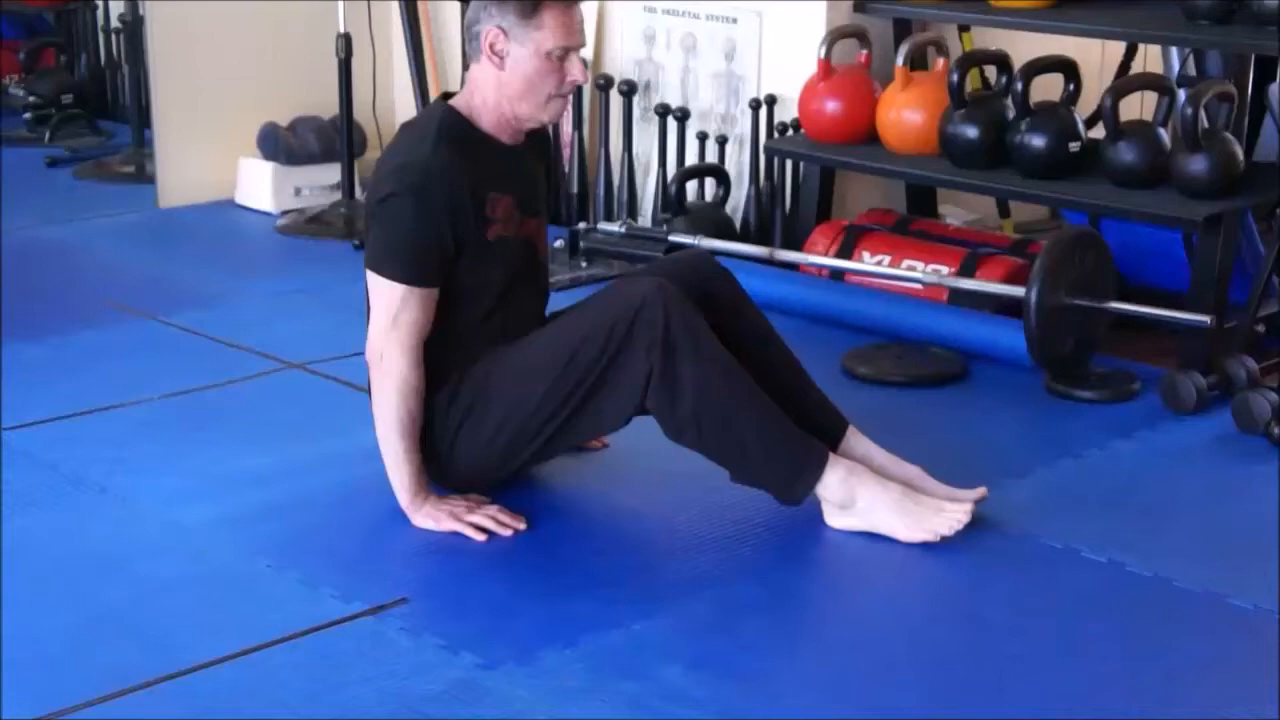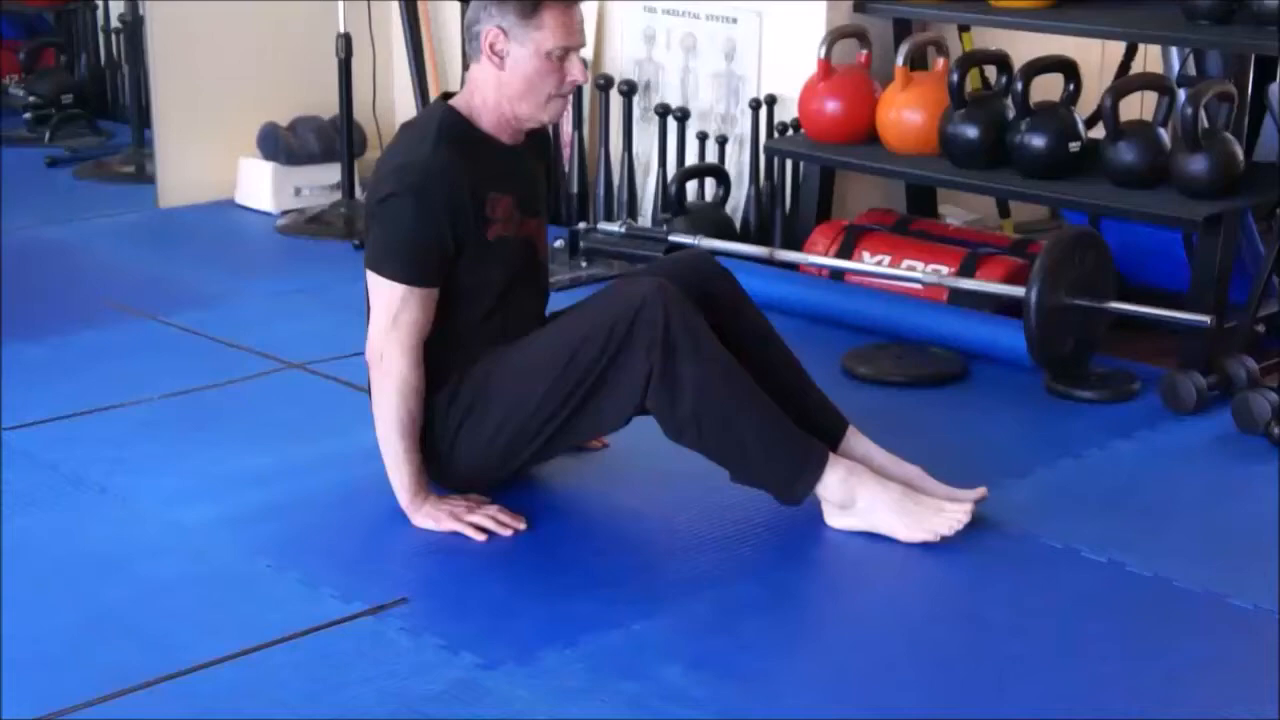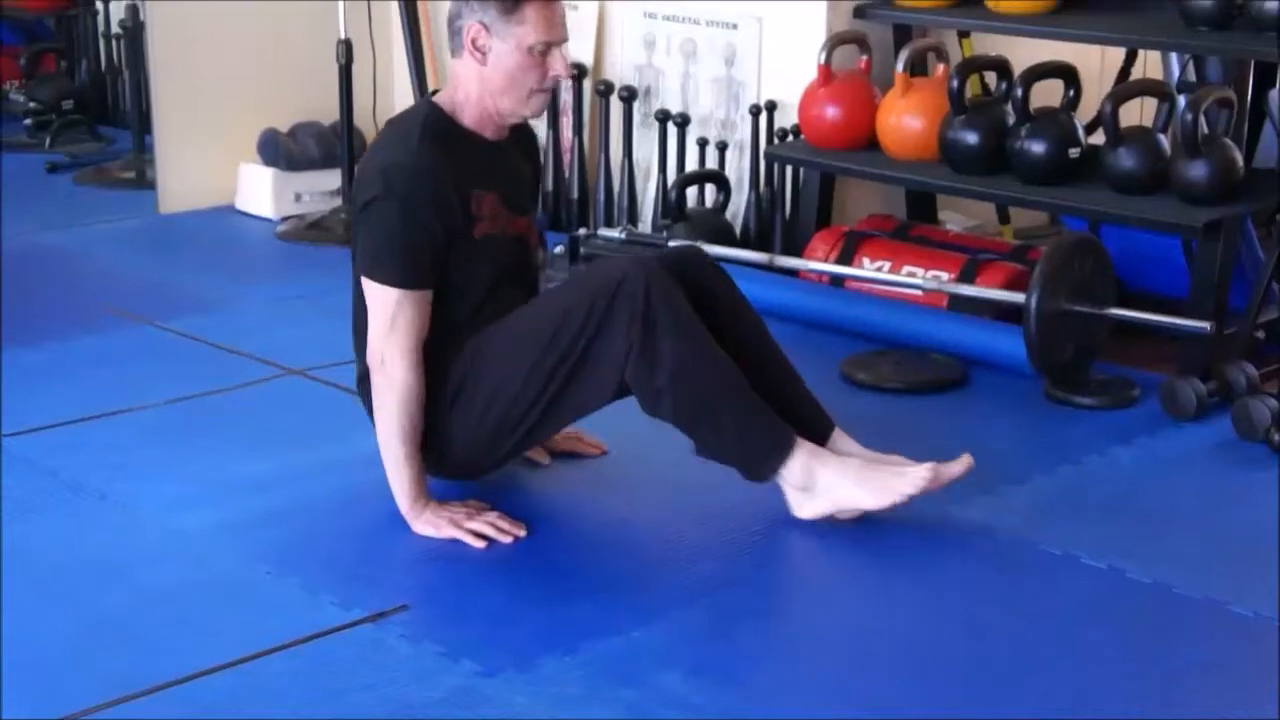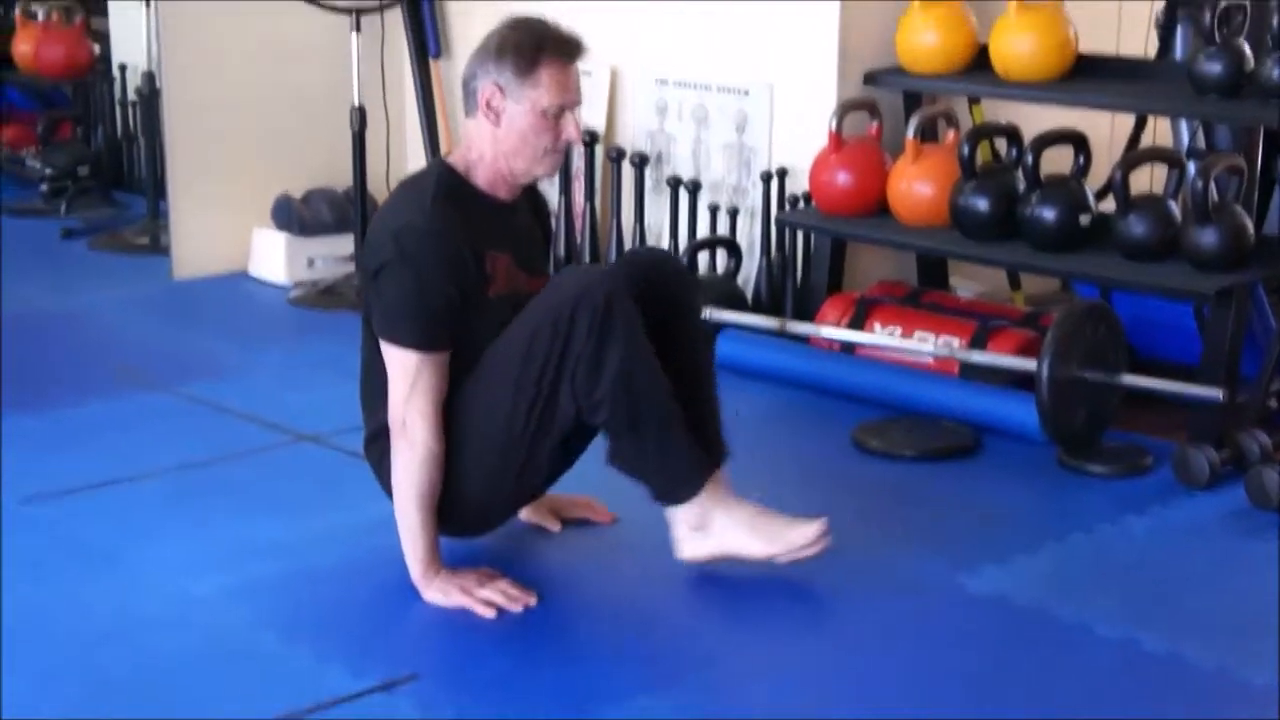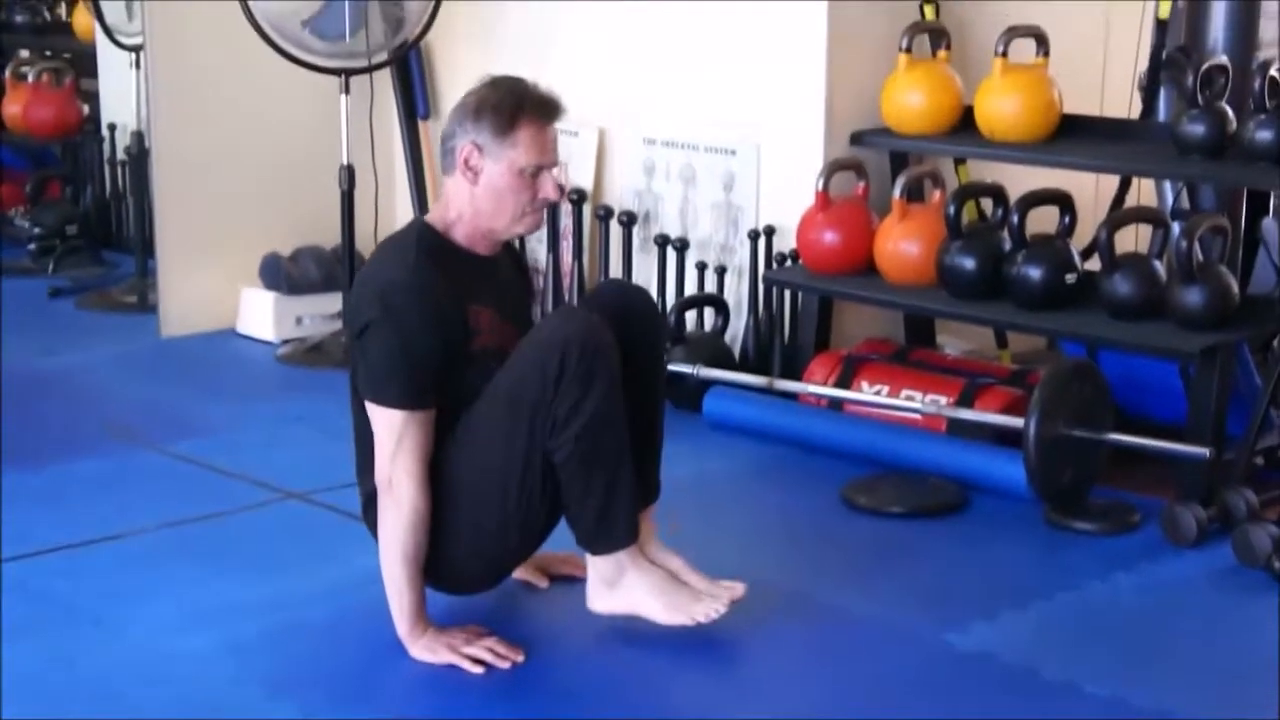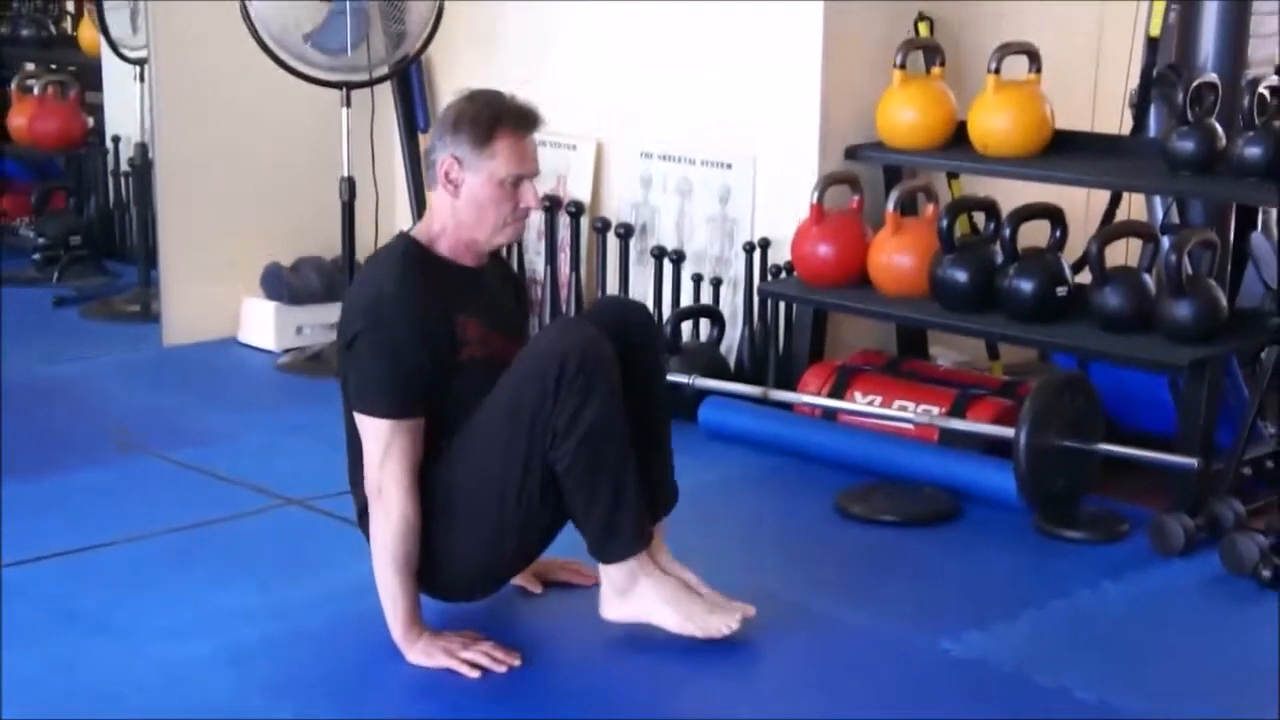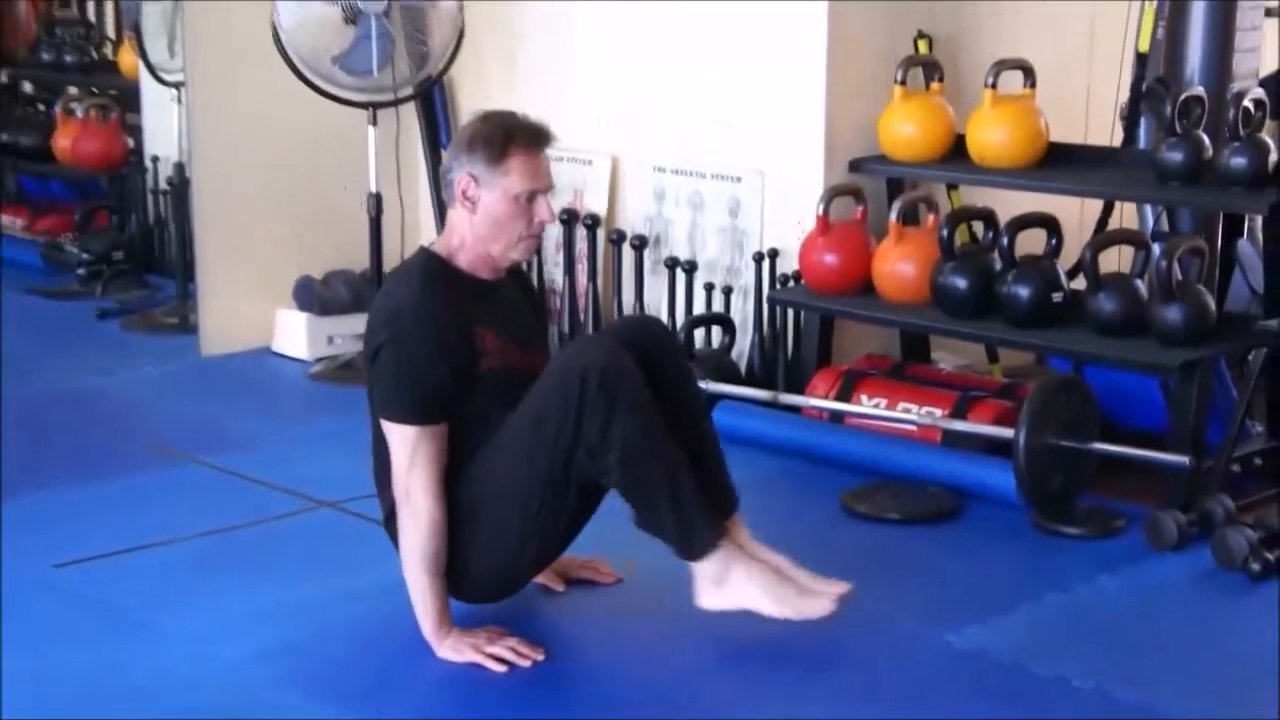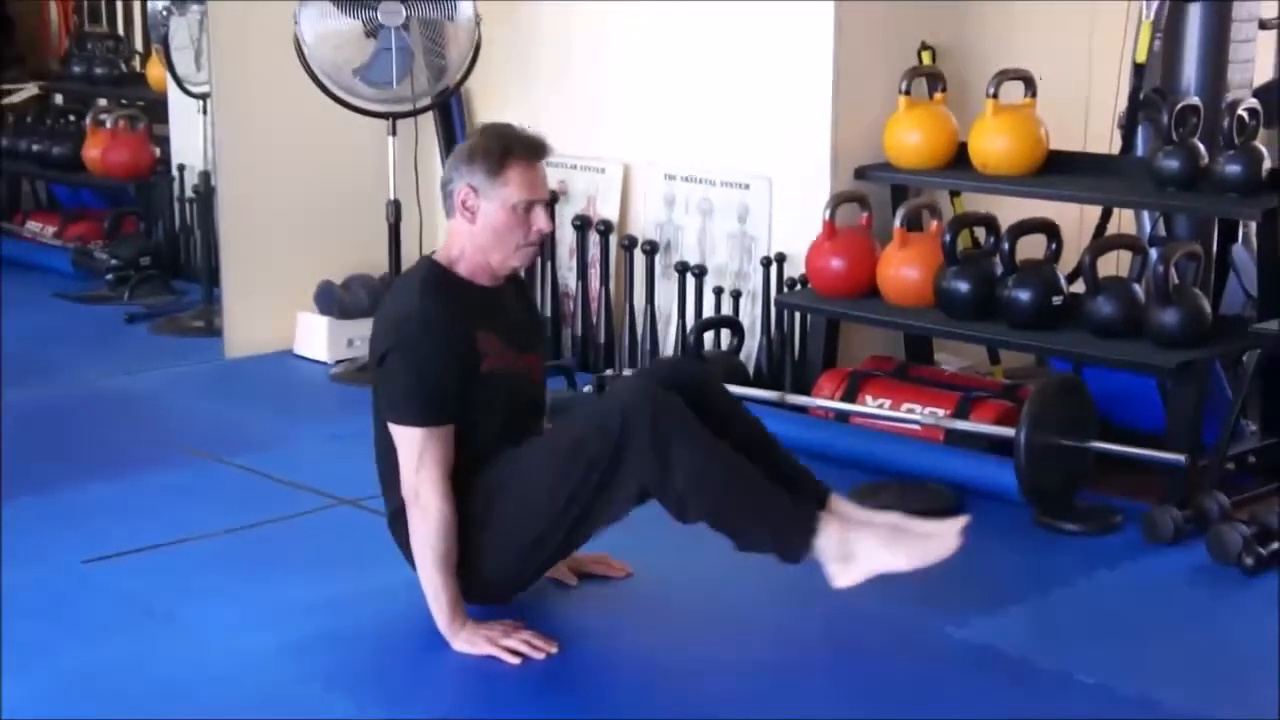
dt=0.3s
person 1, frame 1
left shoulder: (527, 143)
right shoulder: (426, 172)
right elbow: (391, 346)
left wrist: (554, 402)
right wrist: (417, 498)
left hip: (508, 385)
right hip: (456, 424)
left knee: (695, 280)
right knee: (648, 315)
left ankle: (846, 451)
right ankle: (836, 486)
person 1, frame 2
left shoulder: (527, 143)
right shoulder: (427, 172)
right elbow: (390, 346)
left wrist: (553, 405)
right wrist: (416, 499)
left hip: (508, 383)
right hip: (455, 421)
left knee: (696, 279)
right knee: (650, 314)
left ankle: (848, 453)
right ankle: (837, 487)
person 1, frame 3
left shoulder: (513, 144)
right shoulder: (410, 168)
right elbow: (390, 350)
left wrist: (531, 419)
right wrist: (417, 504)
left hip: (496, 393)
right hip: (445, 415)
left knee: (686, 272)
right knee: (632, 290)
left ankle: (828, 452)
right ankle: (801, 471)
person 1, frame 4
left shoulder: (525, 207)
right shoulder: (424, 229)
right elbow: (414, 412)
left wrist: (524, 487)
right wrist: (428, 571)
left hip: (490, 454)
right hip: (448, 473)
left knee: (657, 278)
right knee: (588, 301)
left ankle: (700, 503)
right ankle: (700, 513)
person 1, frame 5
left shoulder: (502, 262)
right shoulder: (406, 286)
right elbow: (398, 468)
left wrist: (516, 546)
right wrist: (415, 630)
left hip: (490, 506)
right hip: (447, 534)
left knee: (625, 309)
right knee: (574, 344)
left ankle: (629, 542)
right ankle: (614, 570)
person 1, frame 6
left shoulder: (494, 276)
right shoulder: (394, 298)
right elbow: (387, 478)
left wrist: (515, 551)
right wrist: (410, 634)
left hip: (489, 514)
right hip: (447, 542)
left knee: (623, 324)
right knee: (573, 355)
left ankle: (640, 551)
right ankle: (626, 578)
person 1, frame 7
left shoulder: (513, 286)
right shoulder: (419, 309)
right elbow: (417, 481)
left wrist: (540, 549)
right wrist: (442, 633)
left hip: (501, 520)
right hip: (467, 545)
left knee: (642, 342)
right knee: (596, 371)
left ankle: (725, 540)
right ankle: (717, 567)
person 1, frame 8
left shoulder: (508, 293)
right shoulder: (421, 318)
right elbow: (422, 484)
left wrist: (551, 543)
right wrist: (455, 625)
left hip: (512, 515)
right hip: (475, 545)
left knee: (674, 384)
right knee: (641, 415)
left ankle: (829, 519)
right ankle: (828, 544)
